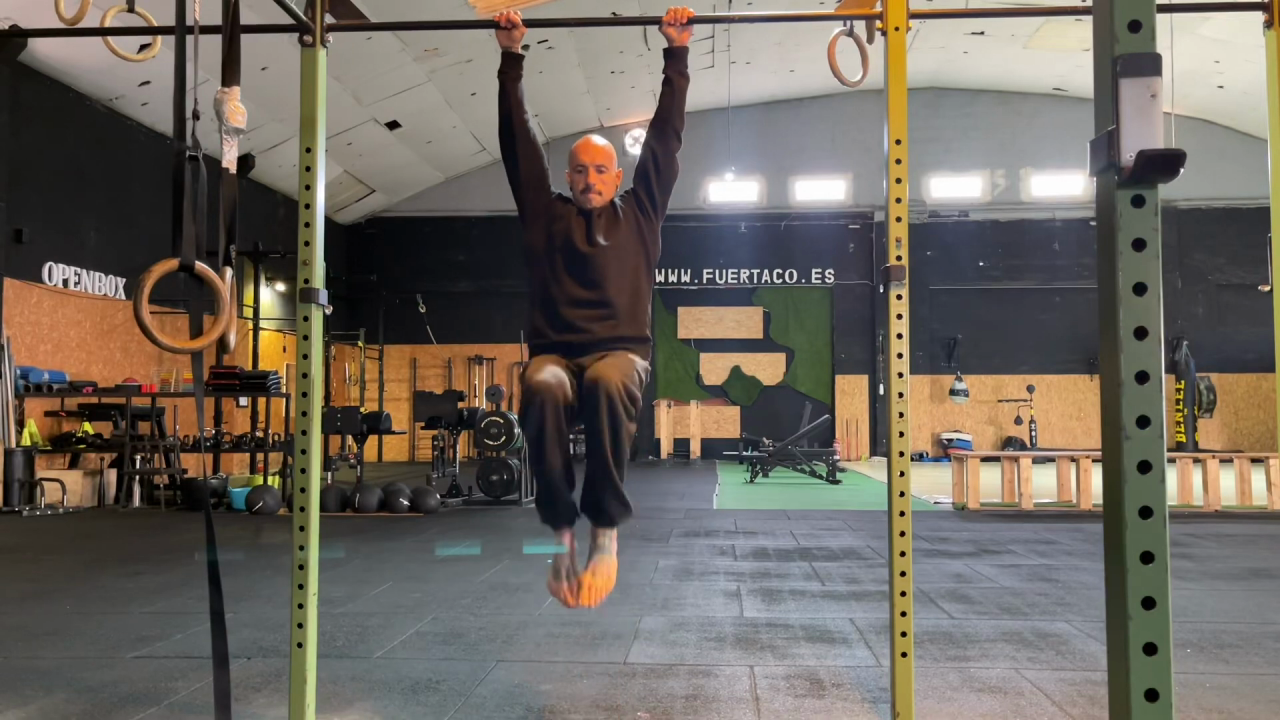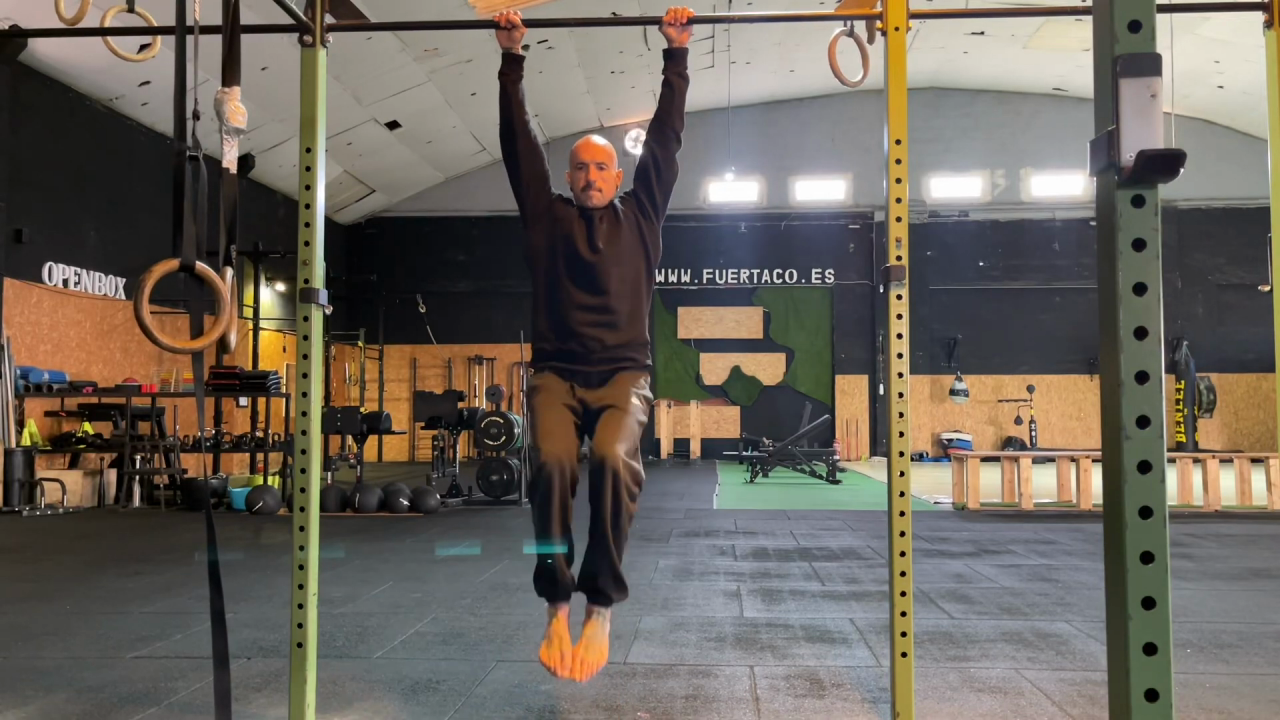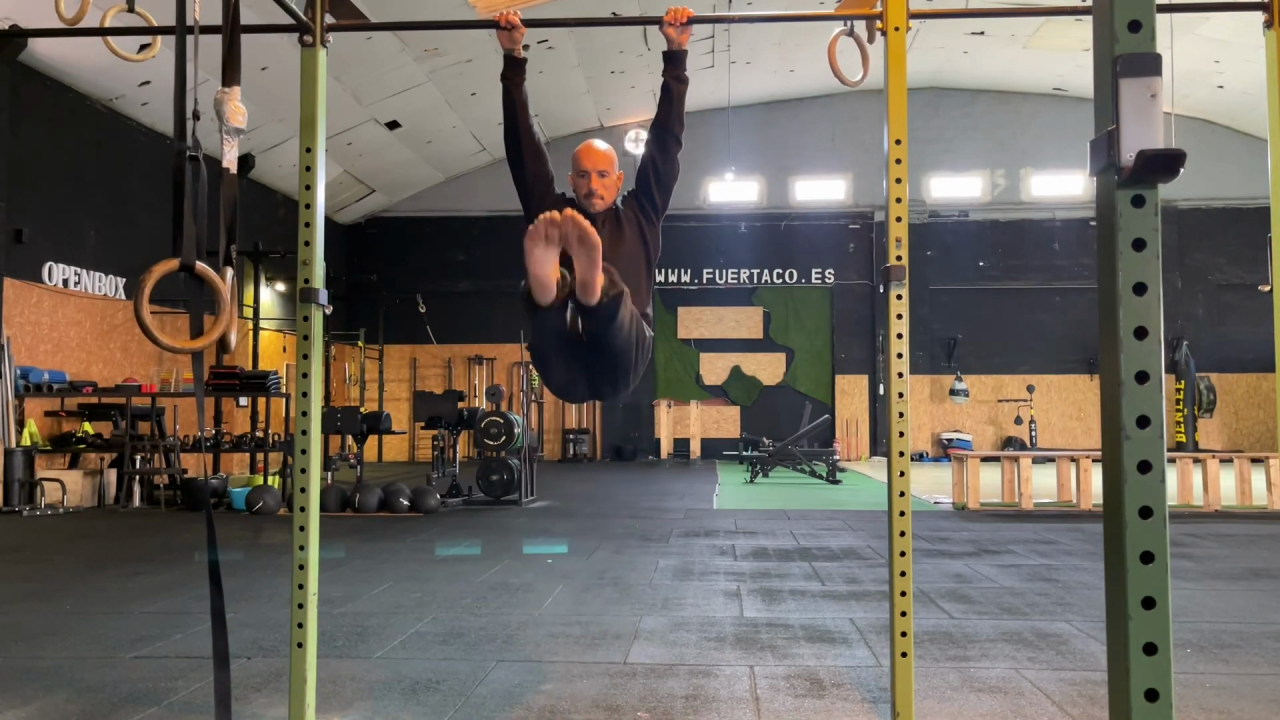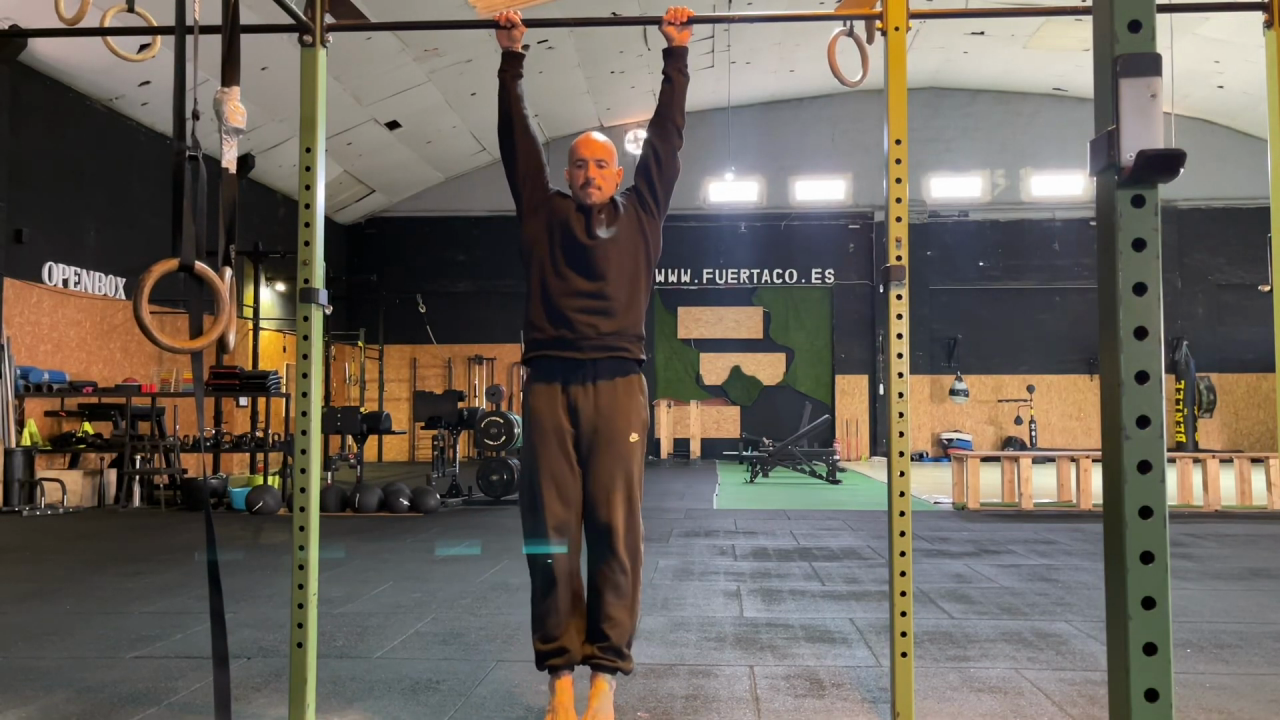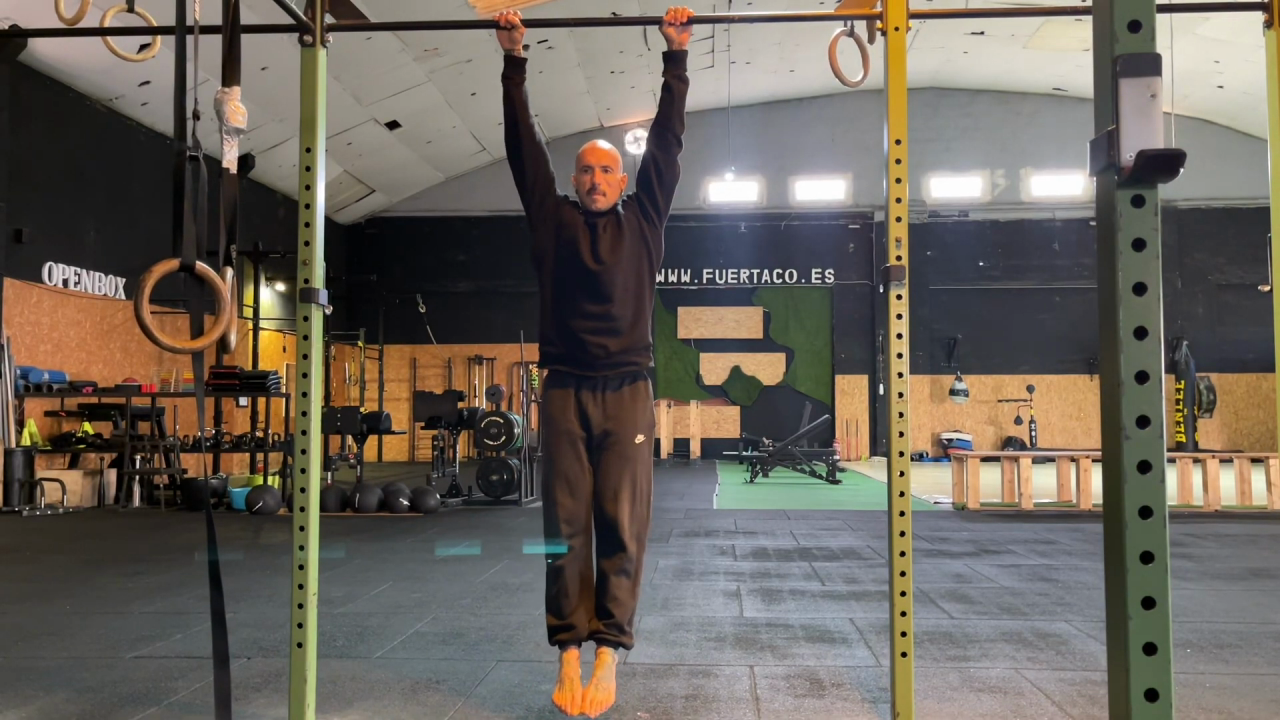
dt=1s
person 1, frame 1
left shoulder: (638, 215)
right shoulder: (546, 213)
left elbow: (663, 138)
right elbow: (519, 143)
left wrist: (677, 56)
right wrist: (511, 57)
left hip: (620, 361)
right hip: (557, 360)
left knee: (606, 381)
right knee: (542, 389)
left ankle: (605, 529)
right ankle: (562, 530)
person 1, frame 2
left shoulder: (640, 214)
right shoulder: (547, 214)
left elbow: (666, 139)
right elbow: (518, 141)
left wrist: (676, 56)
right wrist: (511, 59)
left hip: (622, 375)
right hip: (556, 376)
left knee: (614, 465)
right knee: (551, 465)
left ankle: (599, 611)
right ankle: (557, 606)
person 1, frame 3
left shoulder: (639, 214)
right shoulder: (552, 215)
left elbow: (666, 140)
right elbow: (521, 144)
left wrist: (676, 55)
right wrist: (513, 58)
left hip: (619, 358)
right hip: (562, 364)
left knee: (610, 301)
right knee: (549, 305)
left ankle: (593, 285)
right ankle: (547, 285)
person 1, frame 4
left shoulder: (640, 211)
right shoulder: (544, 211)
left elbow: (666, 137)
right elbow: (515, 138)
right wrist: (511, 57)
left hip: (618, 384)
right hip: (551, 383)
left knee: (616, 531)
right knee: (551, 533)
person 1, frame 5
left shoulder: (644, 218)
right shoulder: (552, 218)
left elbow: (667, 140)
right elbow: (523, 144)
right wrist: (513, 60)
left hip: (627, 390)
right hip: (565, 390)
left knee: (621, 526)
right knee: (566, 527)
left ankle: (608, 656)
right ankle: (568, 653)
